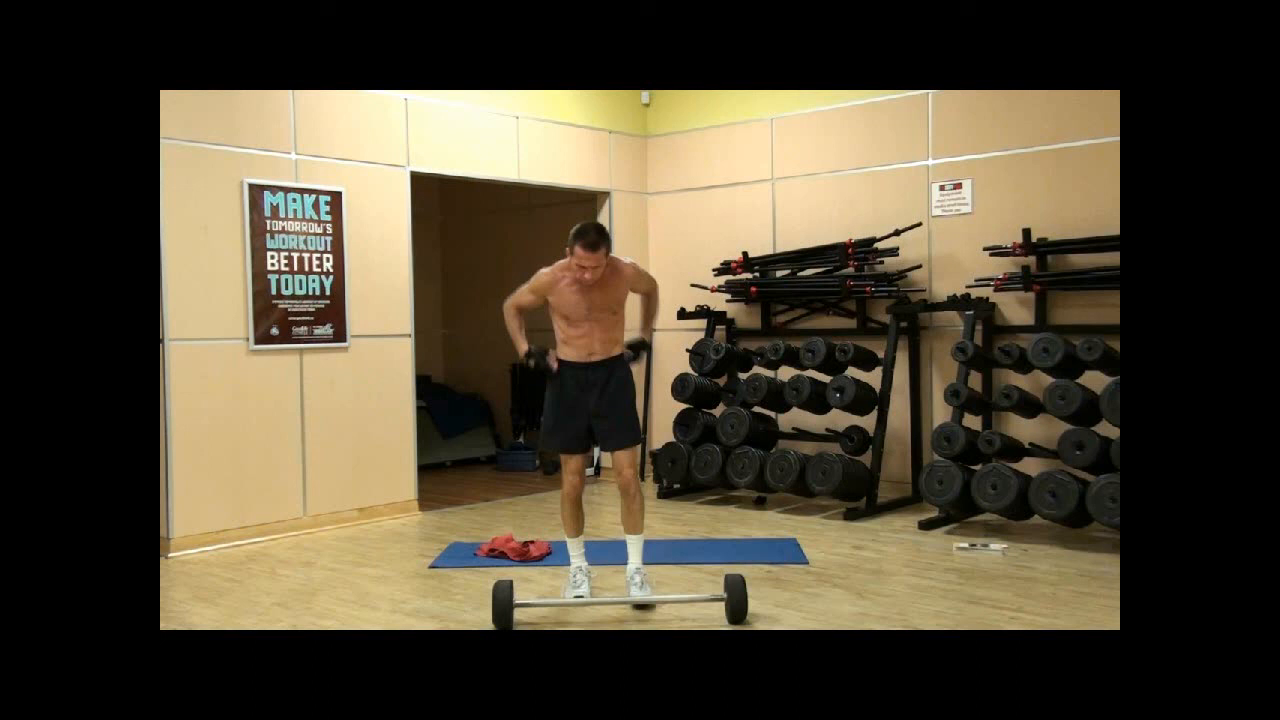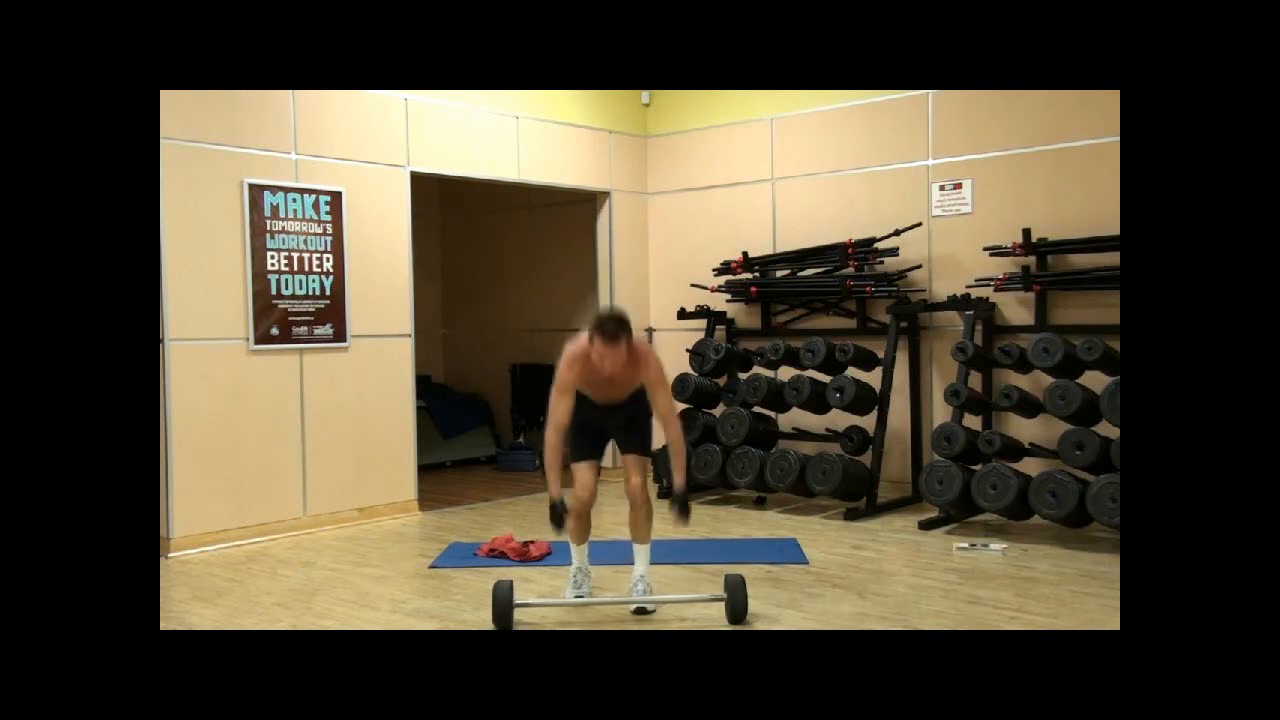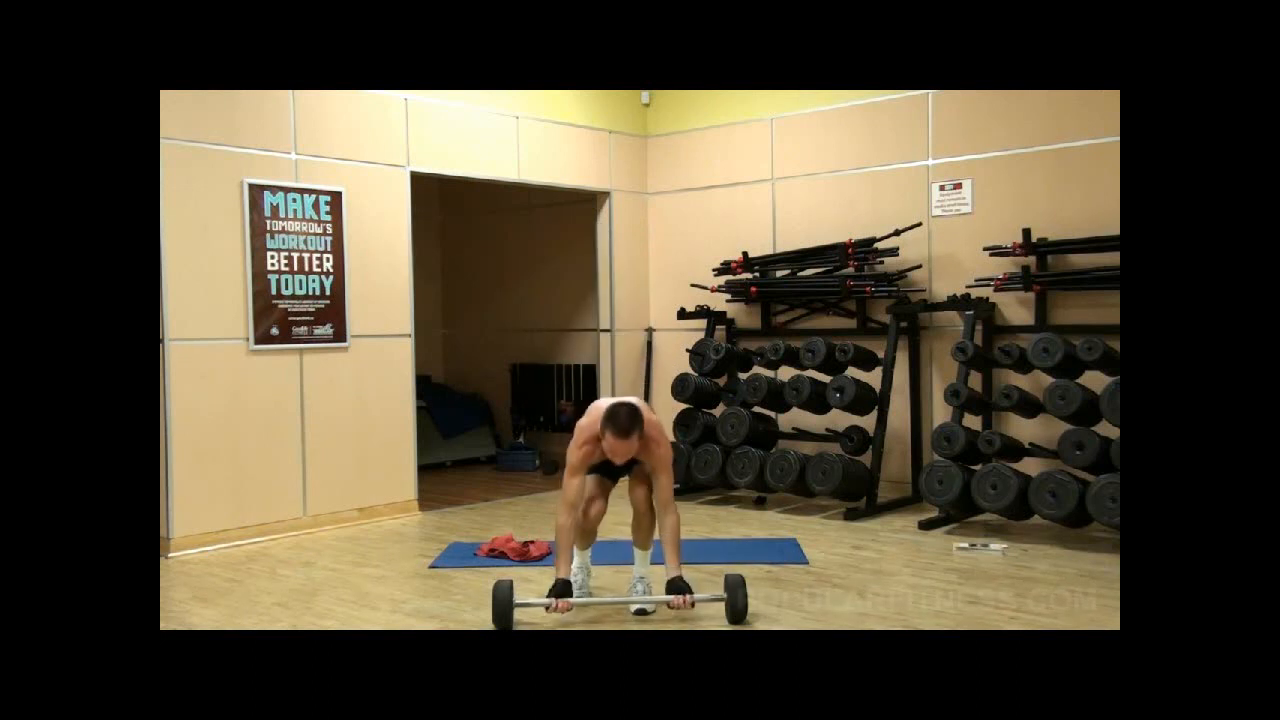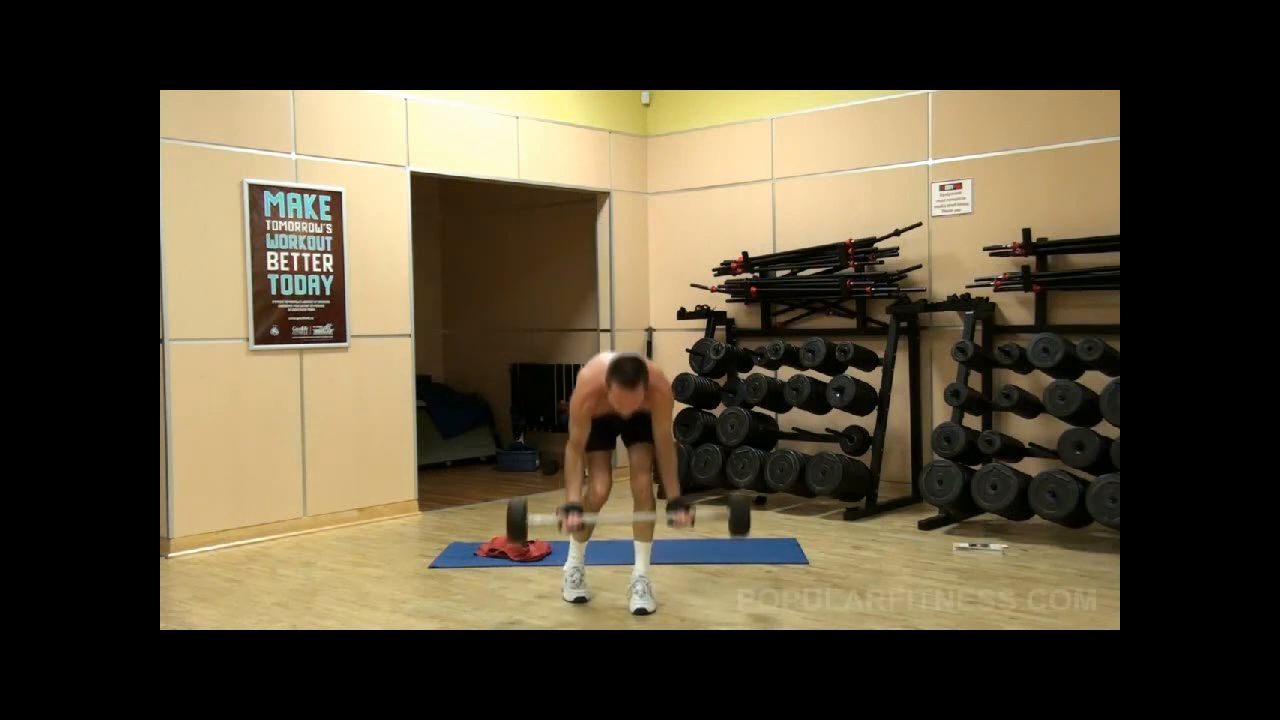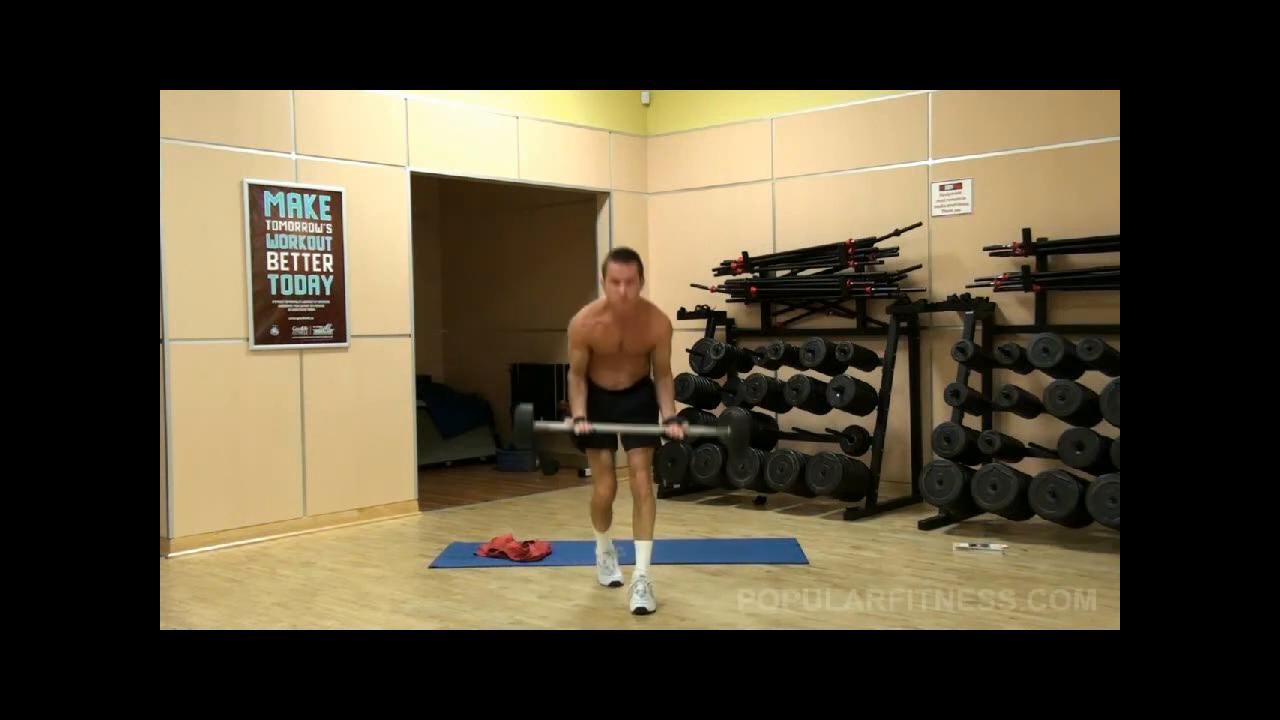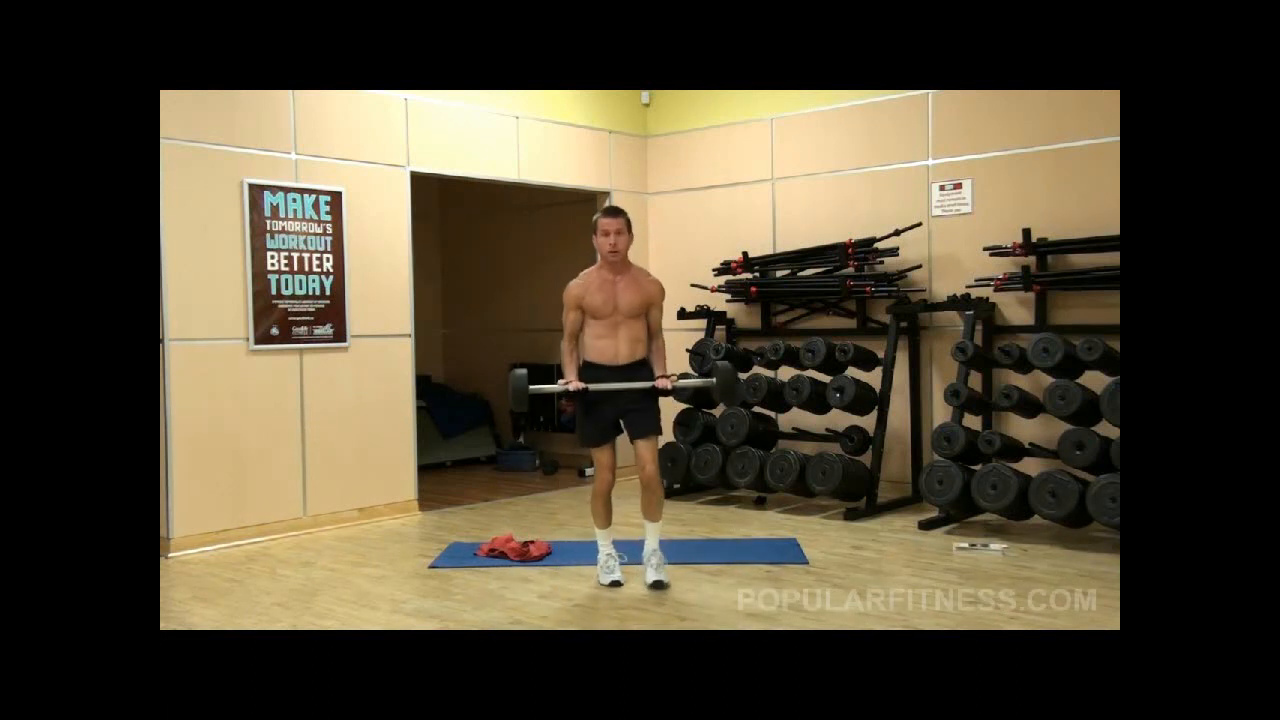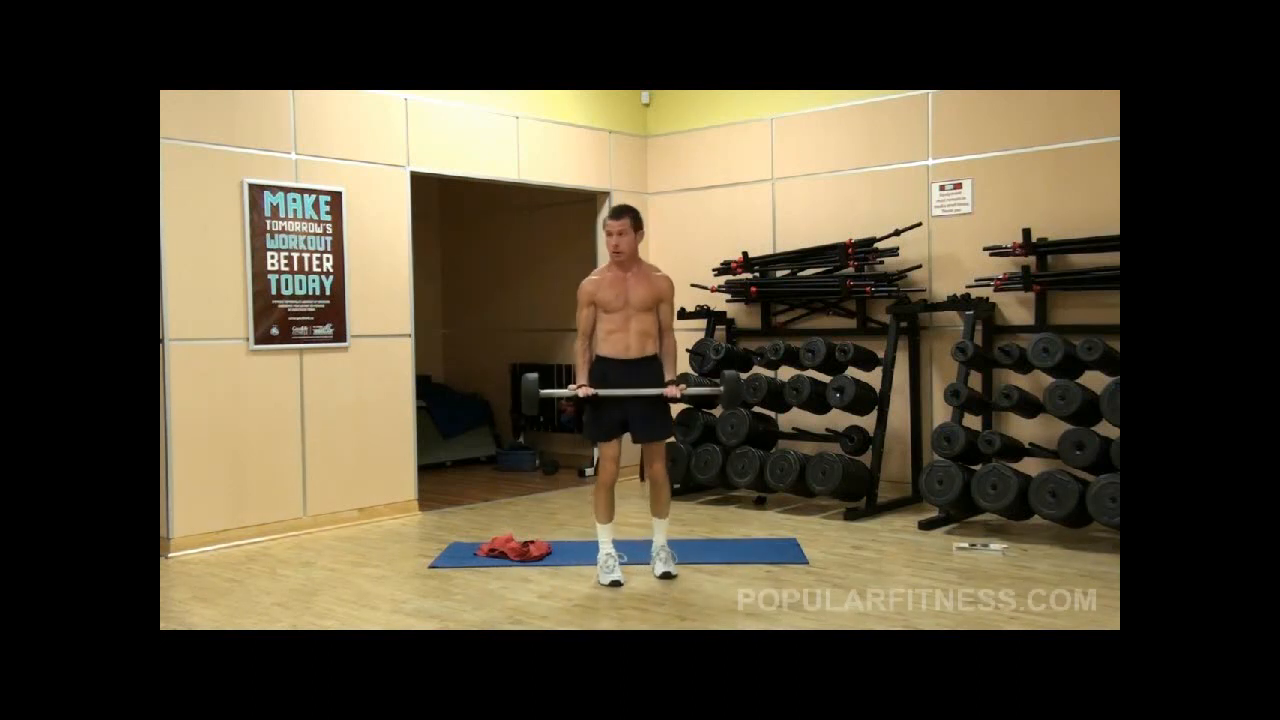
dt=0.4s
person 1, frame 1
left shoulder: (625, 273)
right shoulder: (548, 279)
left elbow: (651, 289)
right elbow: (511, 306)
left wrist: (644, 336)
right wrist: (526, 350)
left hip: (614, 376)
right hip: (567, 378)
left knee: (627, 477)
right knee: (572, 481)
left ankle: (636, 569)
right ankle: (577, 567)
person 1, frame 2
left shoulder: (645, 358)
right shoulder: (573, 359)
left elbow: (671, 422)
right elbow: (555, 429)
left wrist: (679, 486)
right wrist: (555, 496)
left hip: (633, 409)
right hip: (586, 411)
left knee: (636, 488)
right knee: (583, 494)
left ankle: (641, 577)
right ankle: (578, 569)
person 1, frame 3
left shoulder: (657, 442)
right shoulder: (584, 441)
left elbow: (667, 510)
right elbow: (567, 511)
left wrist: (675, 577)
right wrist: (562, 578)
left hip: (642, 456)
right hip: (598, 457)
left knee: (642, 497)
right knee: (592, 508)
left ankle: (641, 577)
right ankle: (580, 567)
person 1, frame 4
left shoulder: (659, 389)
right shoulder: (587, 389)
left elbow: (665, 445)
right elbow: (575, 448)
left wrist: (675, 500)
right wrist: (571, 504)
left hip: (642, 416)
right hip: (598, 417)
left knee: (643, 485)
right knee: (598, 491)
left ankle: (641, 577)
right ankle: (574, 566)
person 1, frame 5
left shoulder: (658, 323)
right shoulder: (584, 323)
left elbow: (662, 372)
right elbow: (577, 372)
left wrist: (669, 415)
right wrist: (578, 414)
left hip: (638, 395)
right hip: (598, 397)
left knee: (641, 482)
right knee: (604, 487)
left ankle: (641, 577)
right ankle: (605, 552)
person 1, frame 6
left shoulder: (650, 286)
right shoulder: (578, 288)
left elbow: (655, 336)
right elbow: (569, 340)
left wrist: (661, 373)
right wrist: (571, 375)
left hip: (638, 379)
right hip: (595, 381)
left knee: (649, 471)
right knee: (604, 476)
left ankle: (652, 550)
right ankle: (606, 554)
person 1, frame 7
left shoulder: (660, 282)
right shoulder: (592, 285)
left elbow: (667, 335)
right elbow: (583, 339)
left wrist: (671, 378)
right wrist: (582, 380)
left hip: (648, 374)
right hip: (606, 374)
left knee: (656, 467)
right knee: (607, 470)
left ankle: (660, 545)
right ankle: (606, 552)
